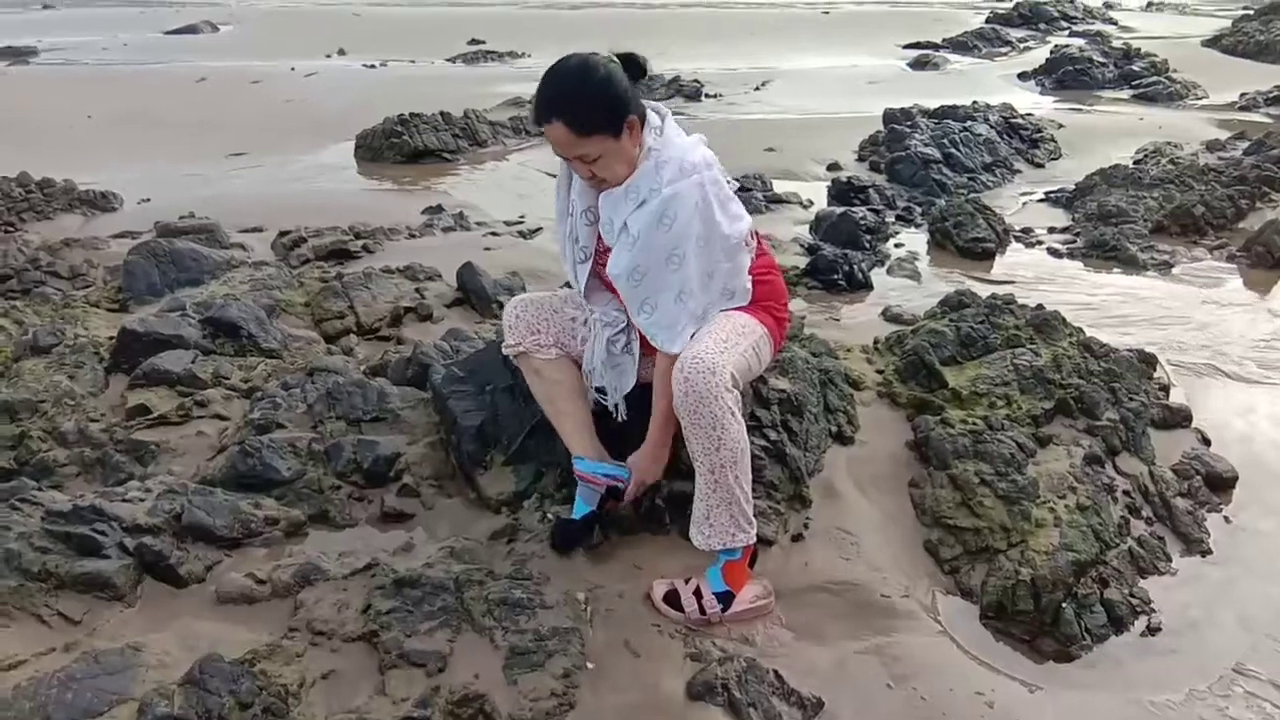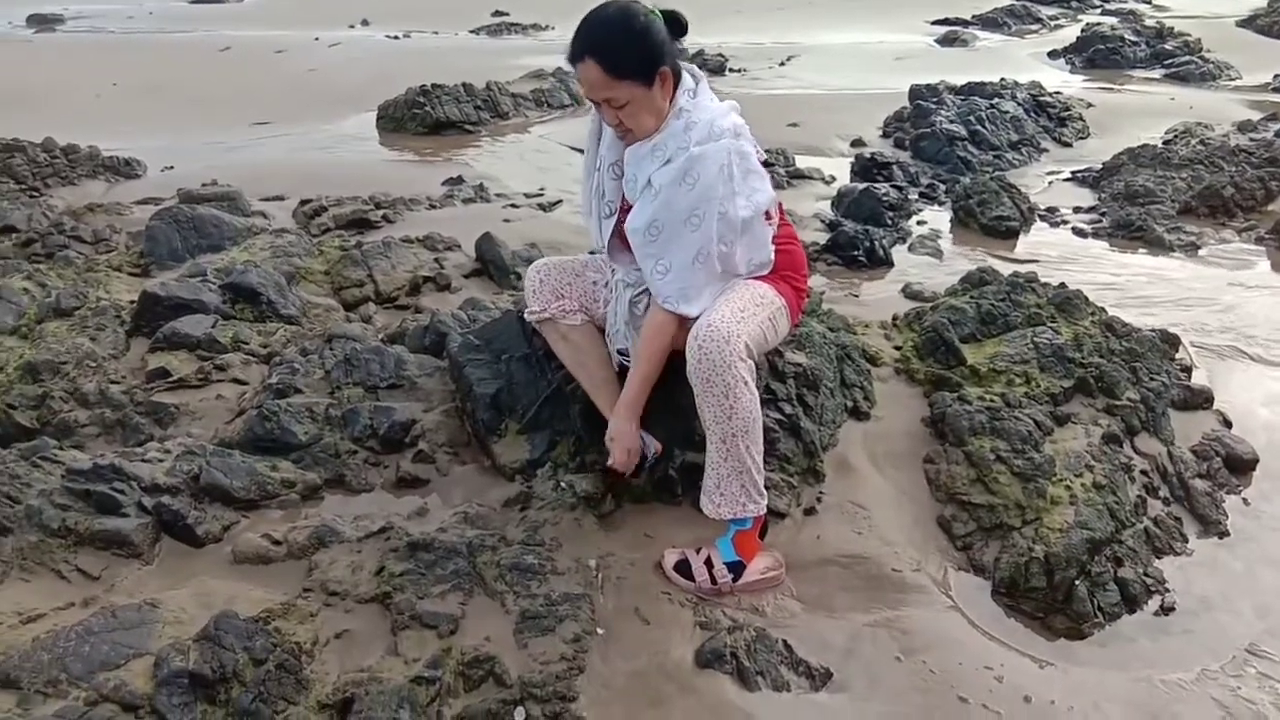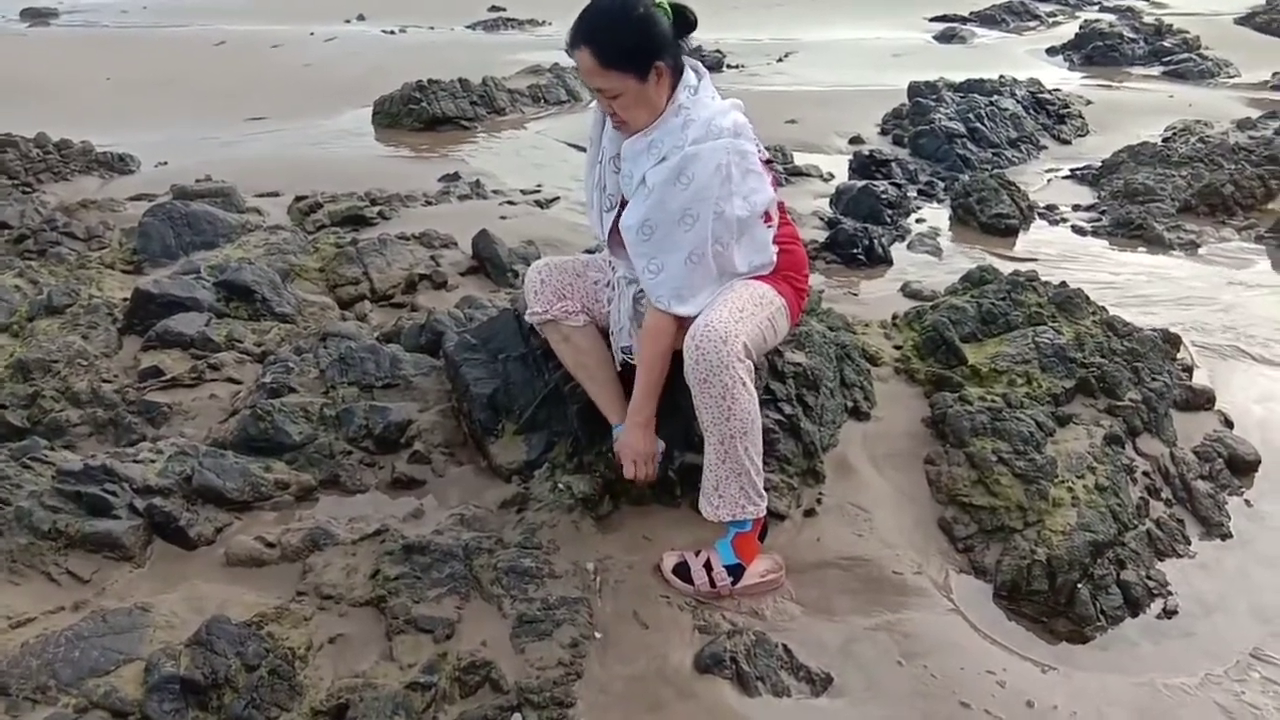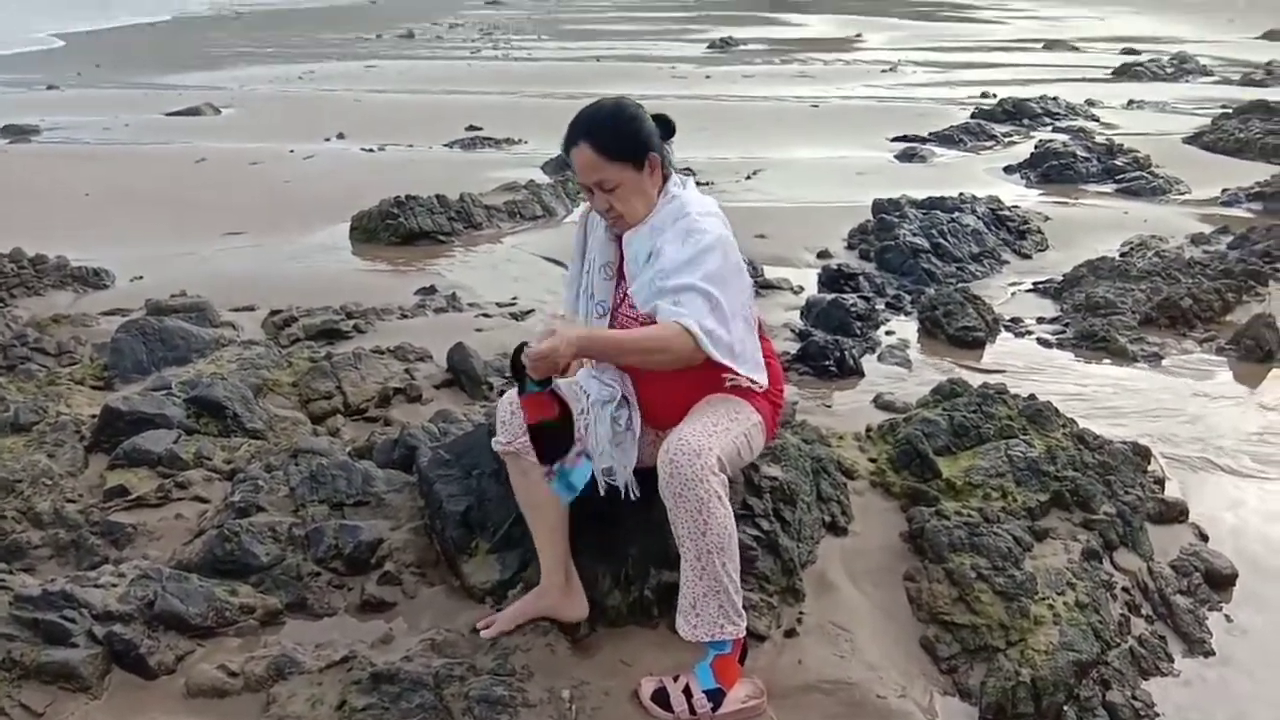
dt=1s
person 1, frame 1
left shoulder: (680, 188)
right shoulder: (594, 157)
left elbow: (673, 331)
right elbow: (596, 264)
left wrist: (654, 447)
left hip: (735, 305)
right hip: (638, 307)
left knee: (700, 372)
right knee: (525, 318)
left ankle: (735, 563)
right ankle: (595, 469)
person 1, frame 2
left shoulder: (707, 152)
right shoulder: (625, 117)
left elbow: (674, 300)
right elbow: (618, 225)
left wrist: (626, 416)
left hip: (753, 275)
right hip: (653, 269)
left knee: (713, 340)
right knee: (546, 283)
left ankle: (746, 534)
right ankle: (631, 442)
person 1, frame 3
left shoulder: (704, 149)
right shoulder: (635, 110)
left elbow: (671, 298)
right elbow: (632, 235)
left wrist: (641, 421)
left hip: (753, 273)
right hip: (658, 268)
left knee: (710, 340)
right knee: (546, 284)
left ankle: (745, 535)
right ankle: (627, 437)
person 1, frame 4
left shoulder: (696, 229)
right shoulder: (600, 224)
left elbow: (682, 344)
right elbow: (590, 323)
left wrist: (584, 343)
right wrist: (565, 350)
left hip: (722, 394)
right hip: (637, 393)
left knee: (685, 457)
right knee: (518, 414)
left ankle: (724, 660)
right ankle: (558, 588)
